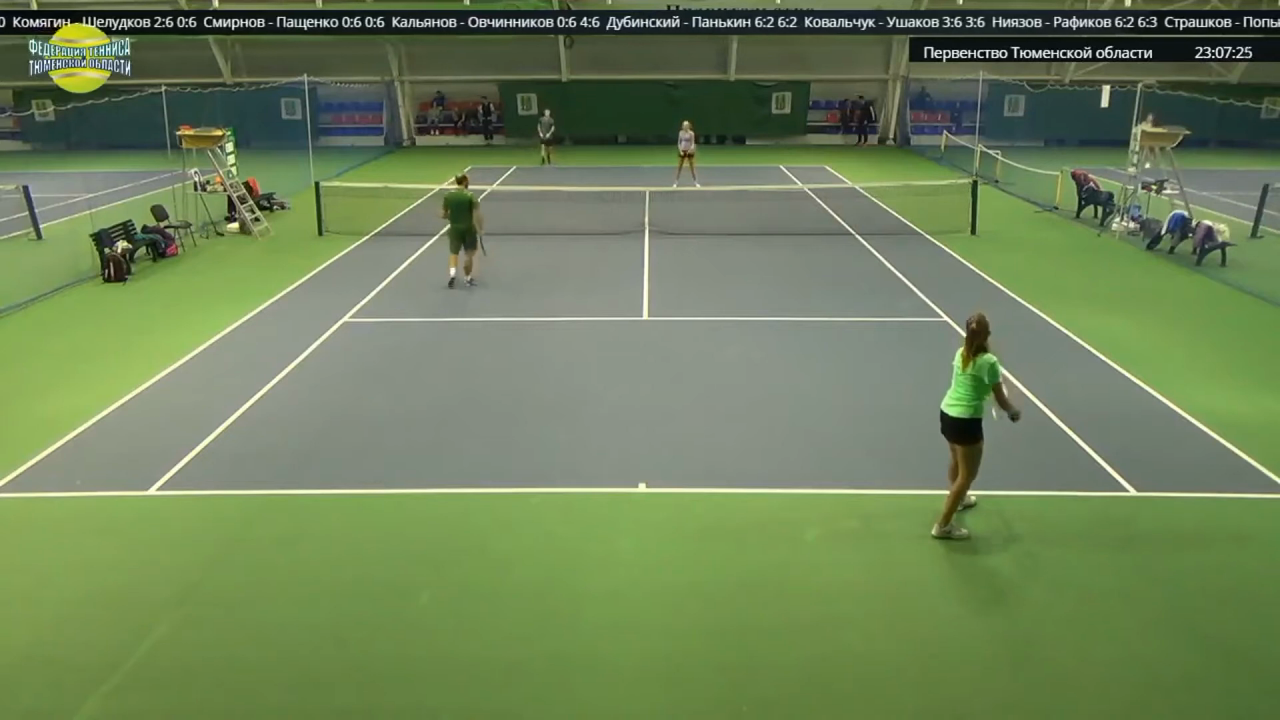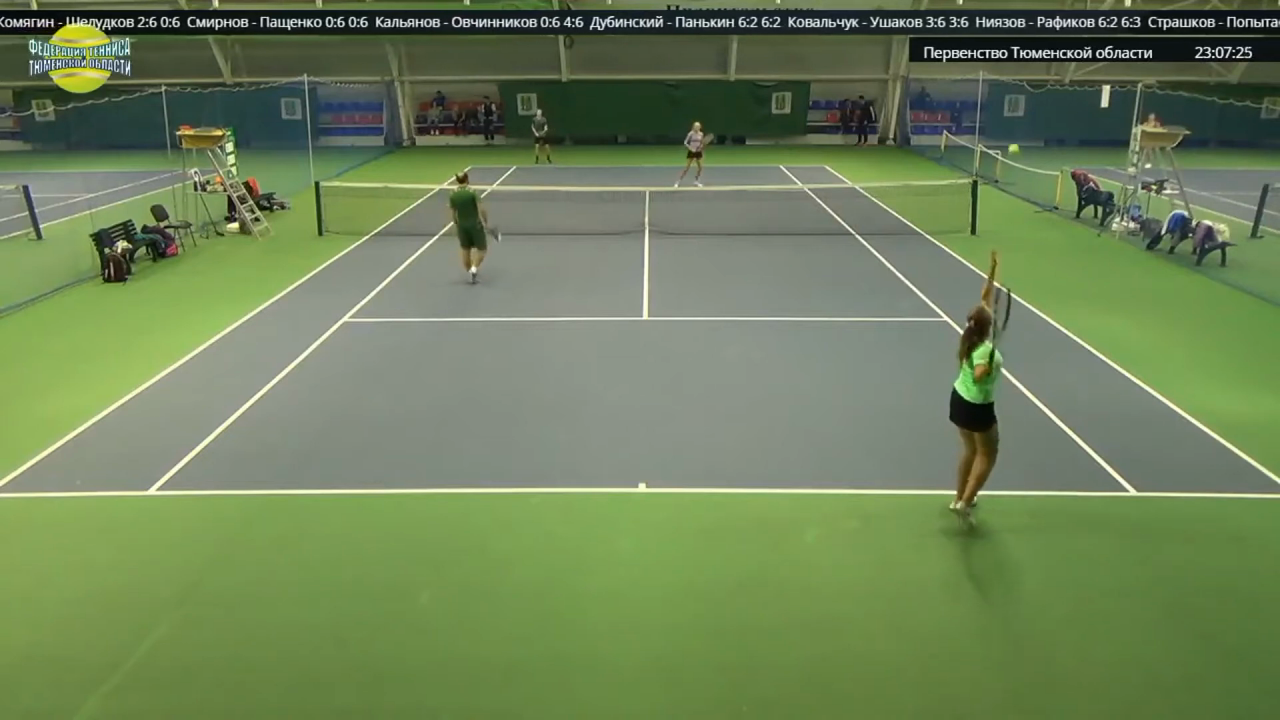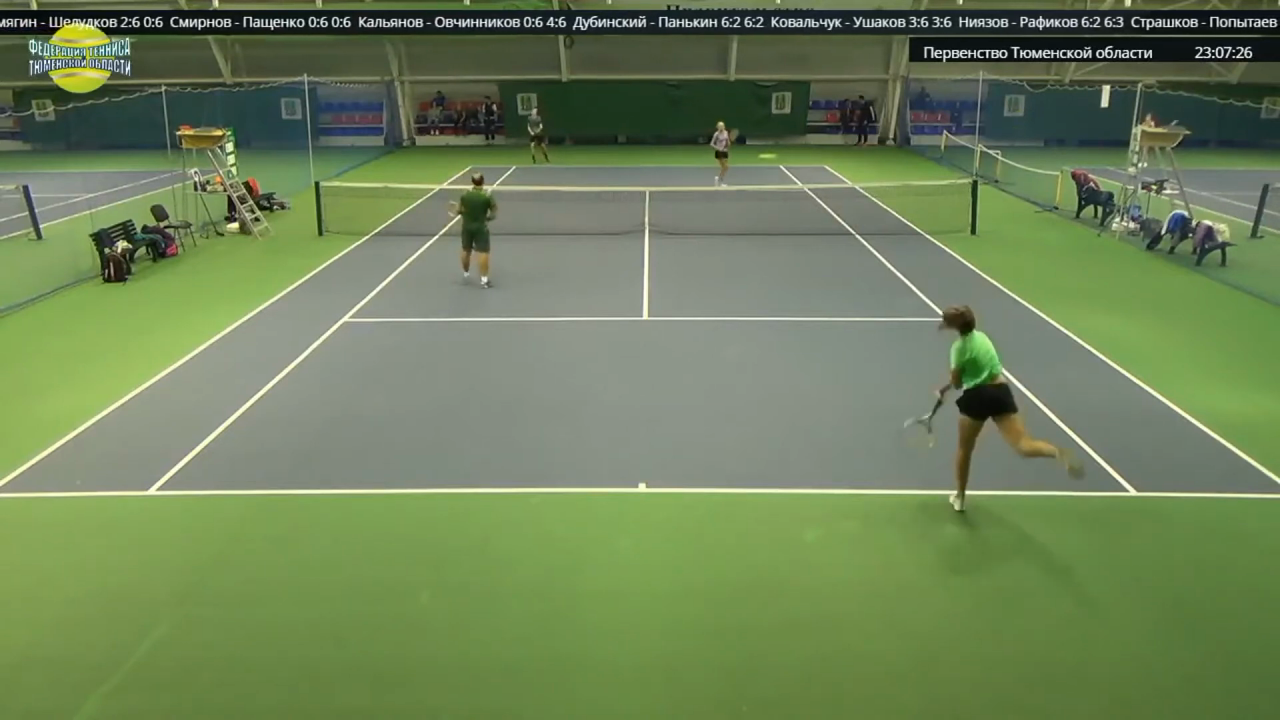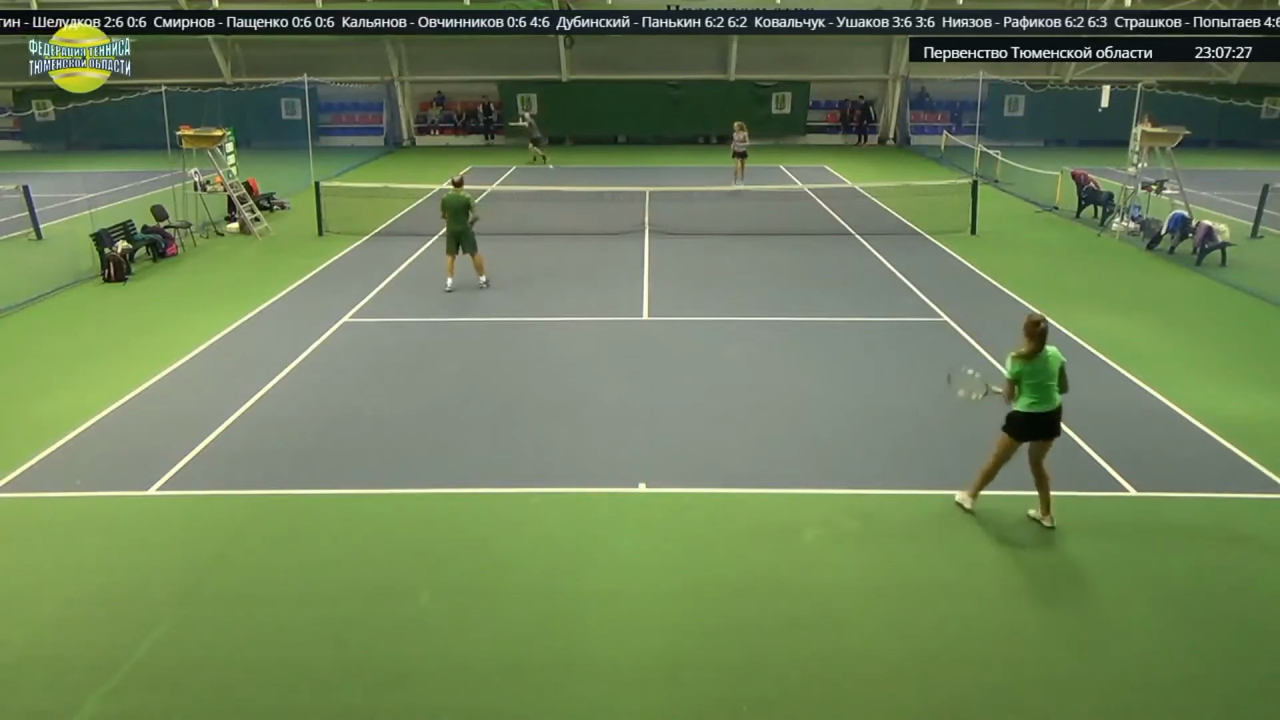
dt=0.7s
person 1, frame 1
left shoulder: (961, 353)
right shoulder: (988, 362)
right elbow: (1001, 400)
right wrist: (1013, 411)
left hip: (947, 414)
right hip: (966, 422)
left knee: (956, 460)
right knee: (968, 475)
left ankle: (959, 498)
right ankle: (943, 525)
person 1, frame 2
left shoulder: (972, 337)
right shoulder: (983, 349)
left elbow: (984, 299)
right elbow: (978, 378)
left wrist: (992, 271)
right wrist: (988, 358)
left hip: (958, 401)
right hip: (977, 408)
left knee: (970, 451)
right knee: (989, 456)
left ankle: (961, 498)
right ankle: (966, 500)
person 1, frame 3
left shoulder: (959, 347)
right shoulder: (978, 336)
left elbow: (956, 383)
left wrist: (944, 390)
left hip: (977, 397)
right hip: (1000, 392)
left knee: (964, 449)
right knee: (1023, 446)
left ankle: (959, 498)
right ankle: (1059, 454)
person 1, frame 4
left shoulder: (1016, 358)
right shoulder: (1056, 355)
left elbow: (1010, 396)
right elbow: (1064, 388)
left hip: (1025, 417)
right hip: (1052, 416)
left knee: (997, 460)
right knee: (1036, 462)
left ankle: (970, 497)
right ankle: (1046, 514)
